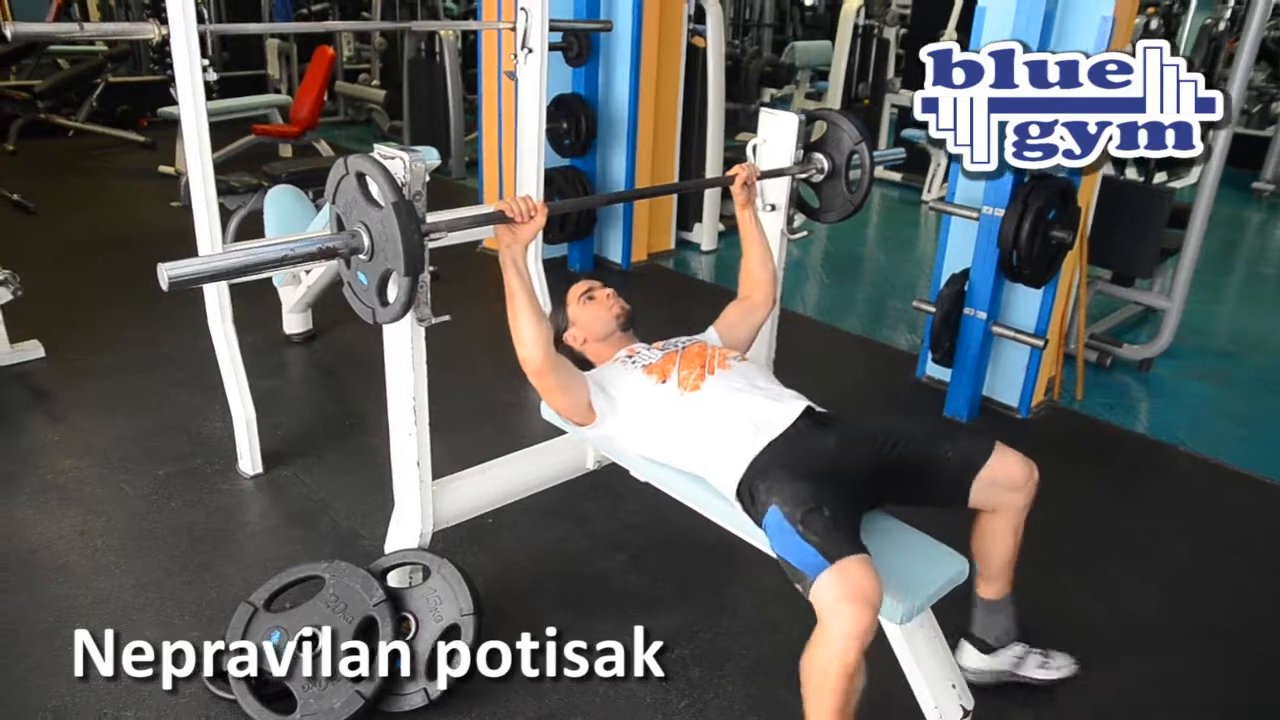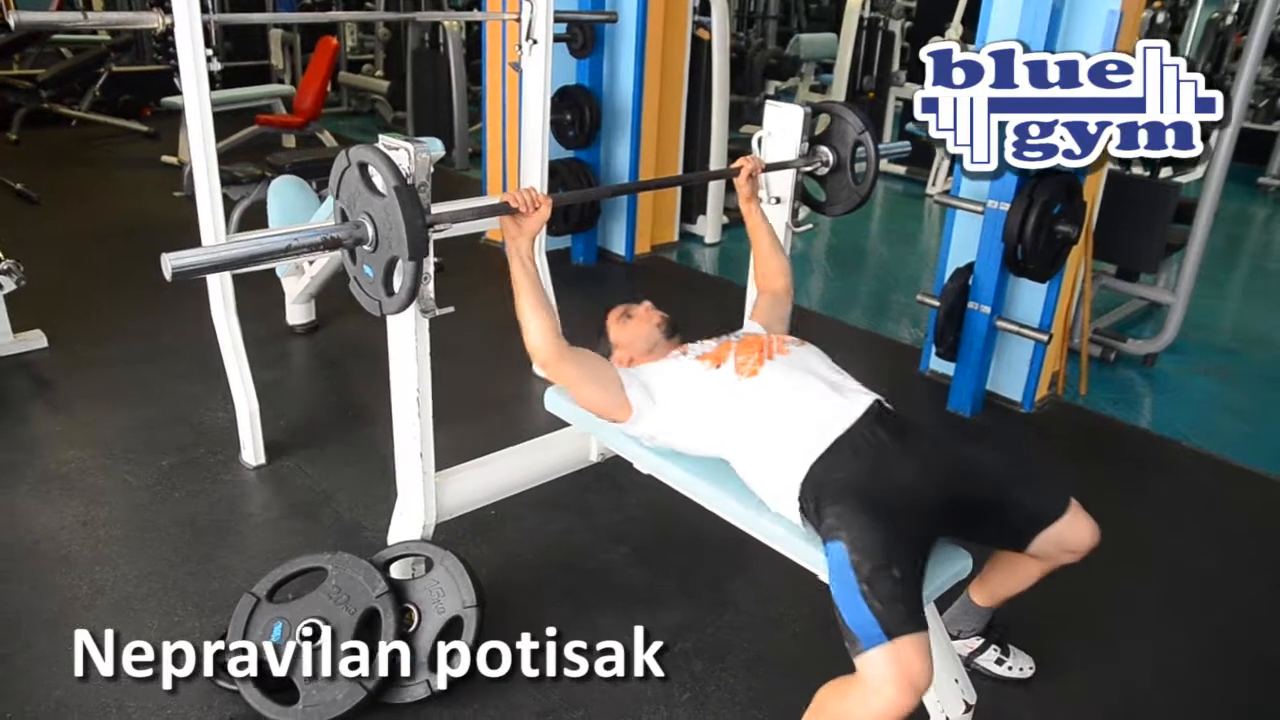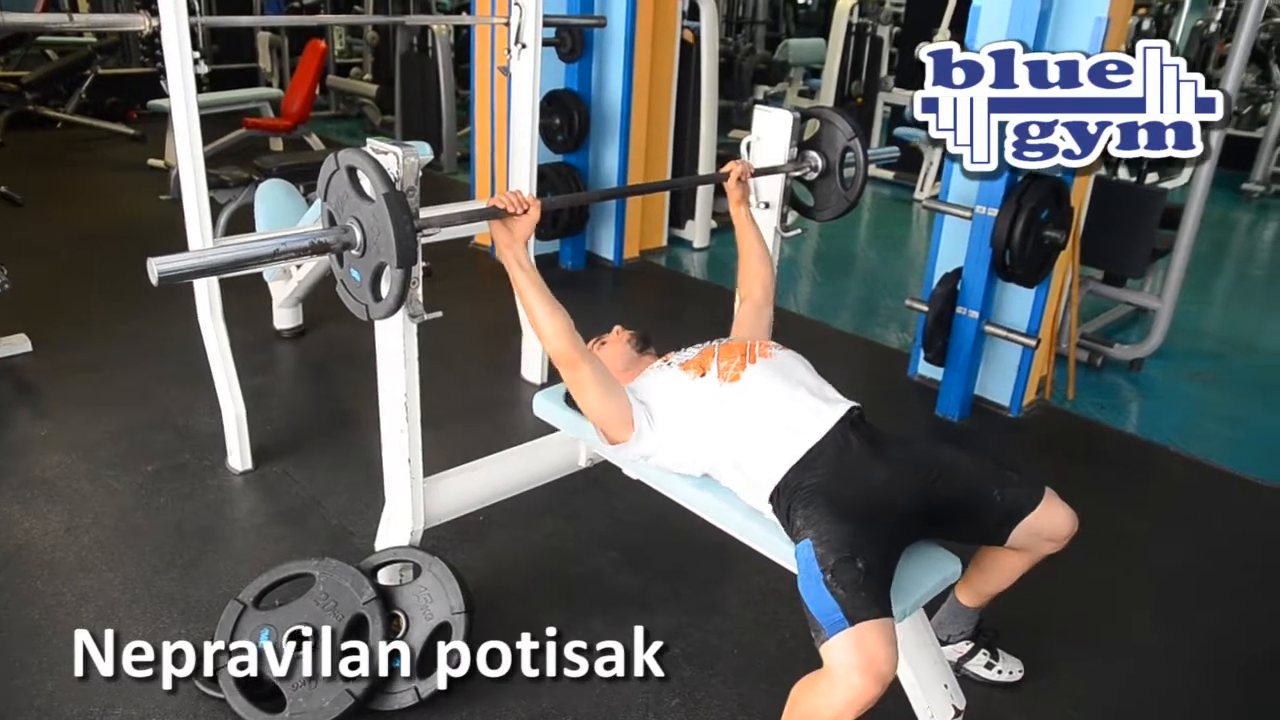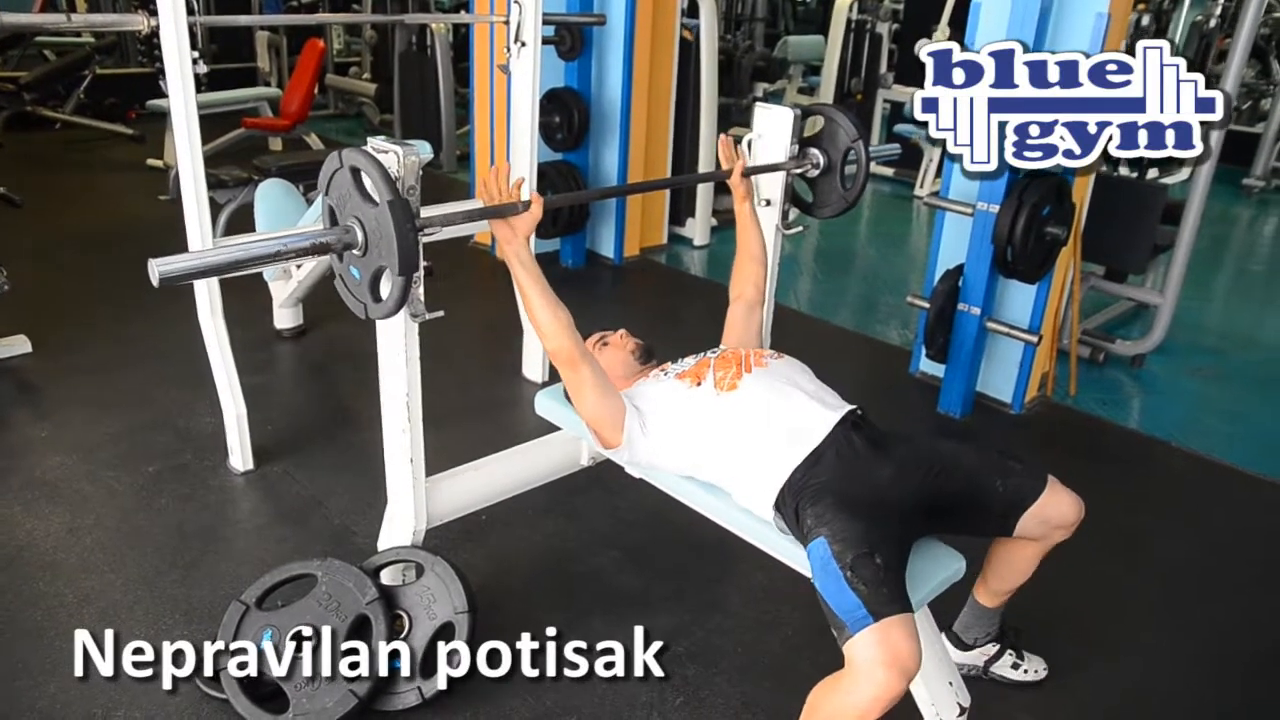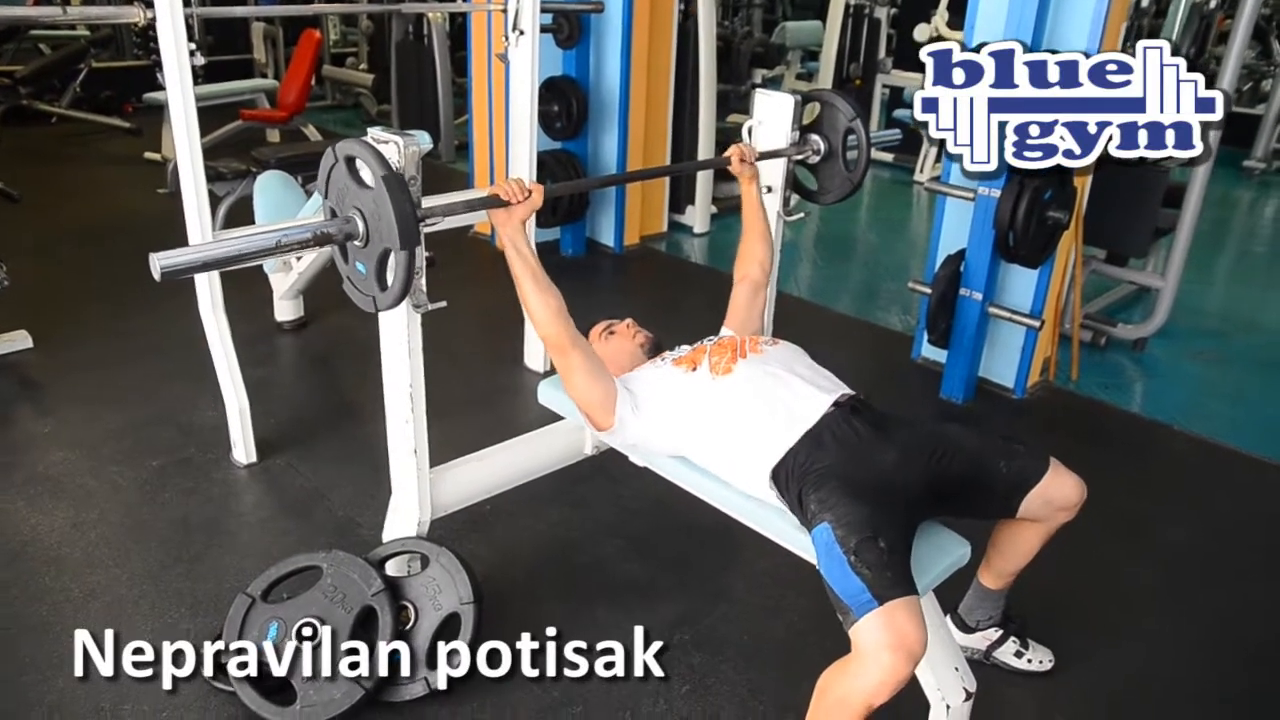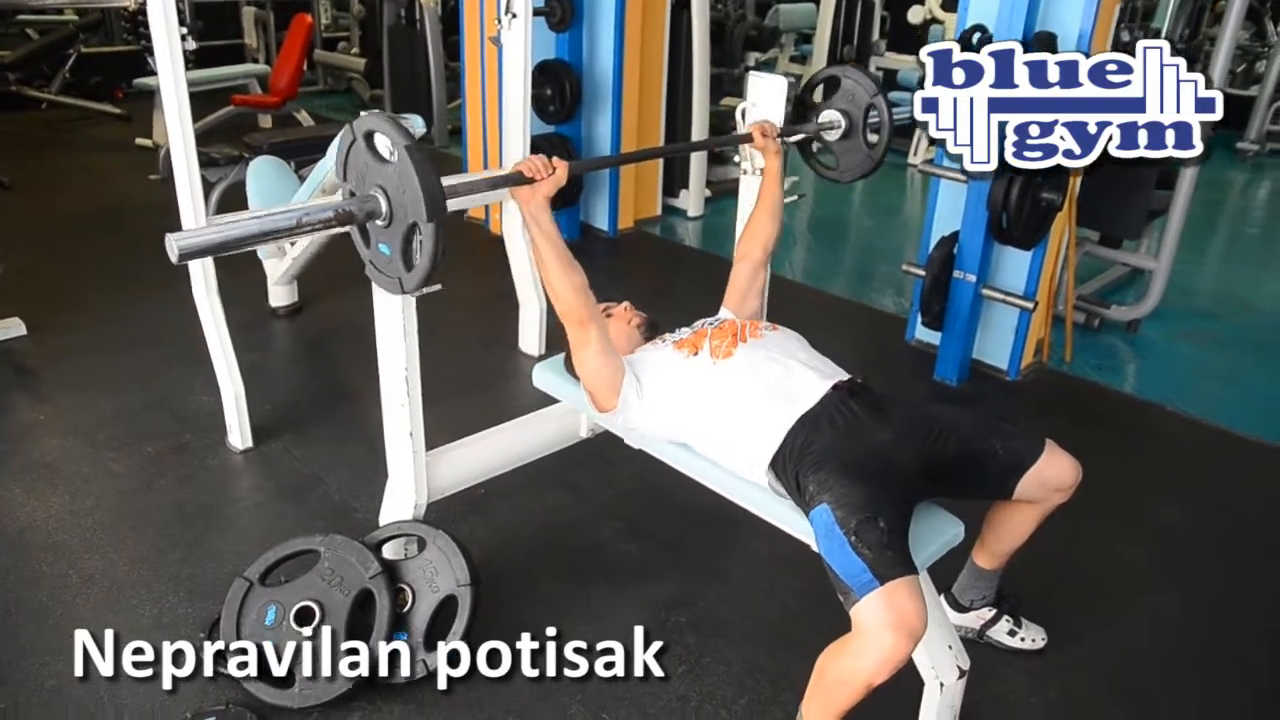
dt=0.7s
person 1, frame 1
left shoulder: (695, 344)
right shoulder: (600, 397)
left elbow: (759, 296)
right elbow: (539, 363)
left wrist: (745, 207)
right wrist: (511, 251)
left hip: (825, 431)
right hip: (776, 471)
left knee: (1015, 477)
right knee: (853, 606)
left ankle: (989, 643)
person 1, frame 2
left shoulder: (738, 342)
right shoulder: (644, 391)
left elbow: (778, 287)
right elbow: (549, 354)
left wrist: (749, 200)
right wrist: (520, 245)
left hip: (899, 439)
right hip: (837, 477)
left knee: (1074, 534)
left ankle: (964, 627)
person 1, frame 3
left shoulder: (718, 355)
right shoulder: (633, 414)
left elbow: (758, 293)
right elbow: (567, 355)
left wrist: (739, 205)
right wrist: (512, 249)
left hip: (870, 445)
right hip: (813, 484)
left knee: (1053, 524)
left ankle: (952, 632)
person 1, frame 4
left shoulder: (714, 361)
right shoulder: (630, 418)
left elbow: (747, 294)
right elbow: (565, 354)
left wrist: (742, 197)
right wrist: (514, 245)
left hip: (872, 443)
right hip: (815, 485)
left knee: (1059, 511)
right knee: (886, 668)
left ankle: (973, 637)
person 1, frame 5
left shoulder: (720, 346)
right shoulder: (627, 403)
left elbow: (752, 276)
right elbow: (560, 340)
left wrist: (749, 184)
right wrist: (512, 233)
left hip: (875, 428)
right hip: (814, 467)
left knee: (1061, 494)
right knee: (892, 653)
left ankle: (976, 623)
person 1, frame 6
left shoulder: (717, 329)
right shoulder: (628, 387)
left elbow: (752, 255)
right elbow: (574, 314)
left wrist: (772, 160)
right wrist: (535, 207)
left hip: (869, 408)
right hip: (811, 448)
left knee: (1057, 474)
right knee: (890, 633)
left ankle: (970, 601)
